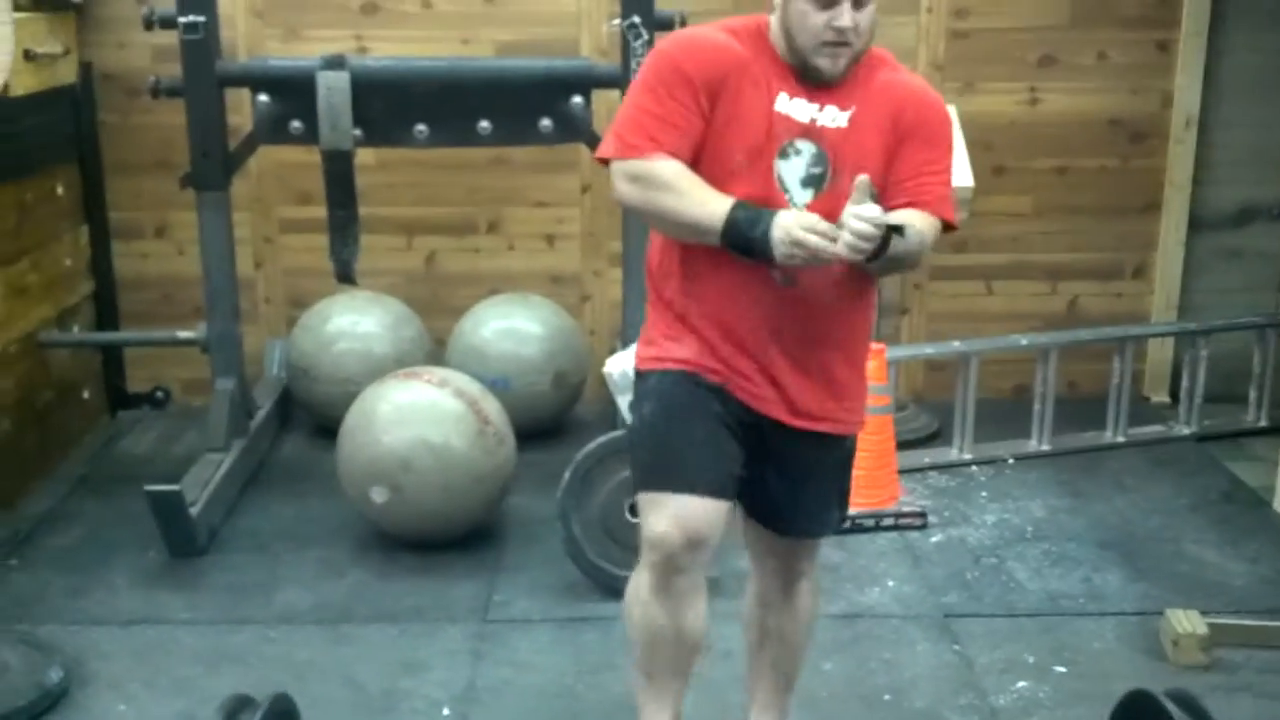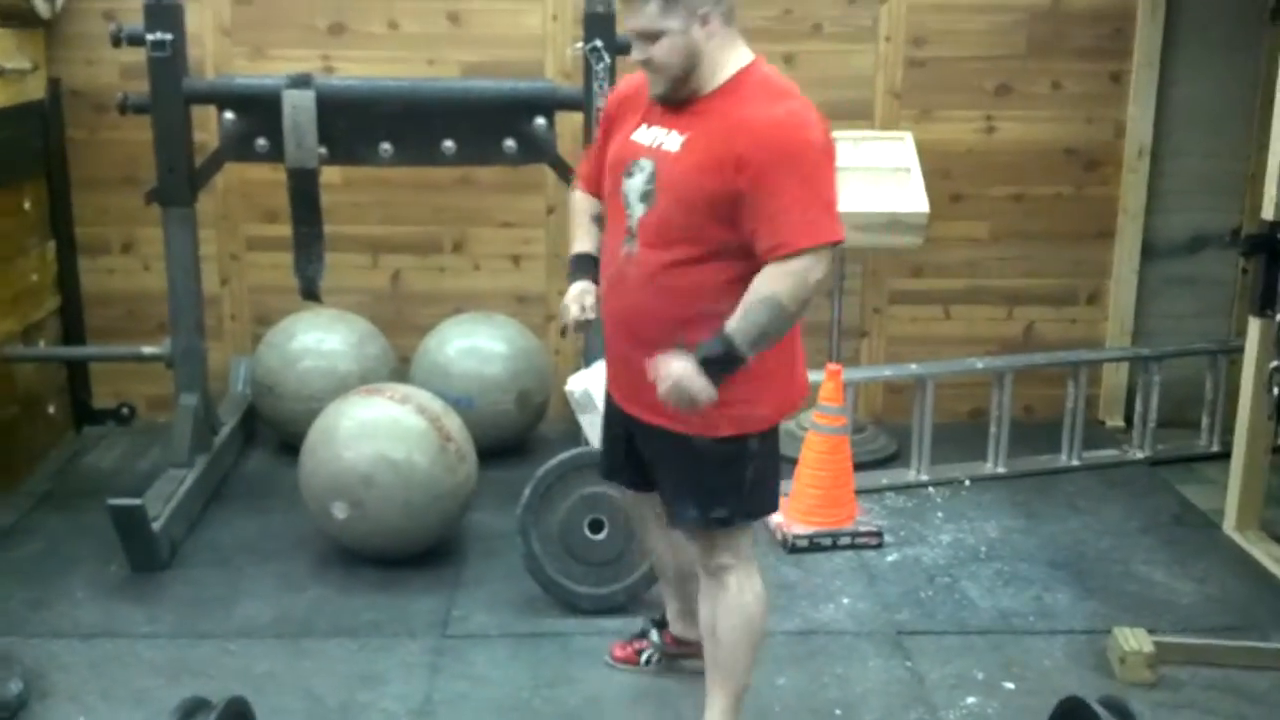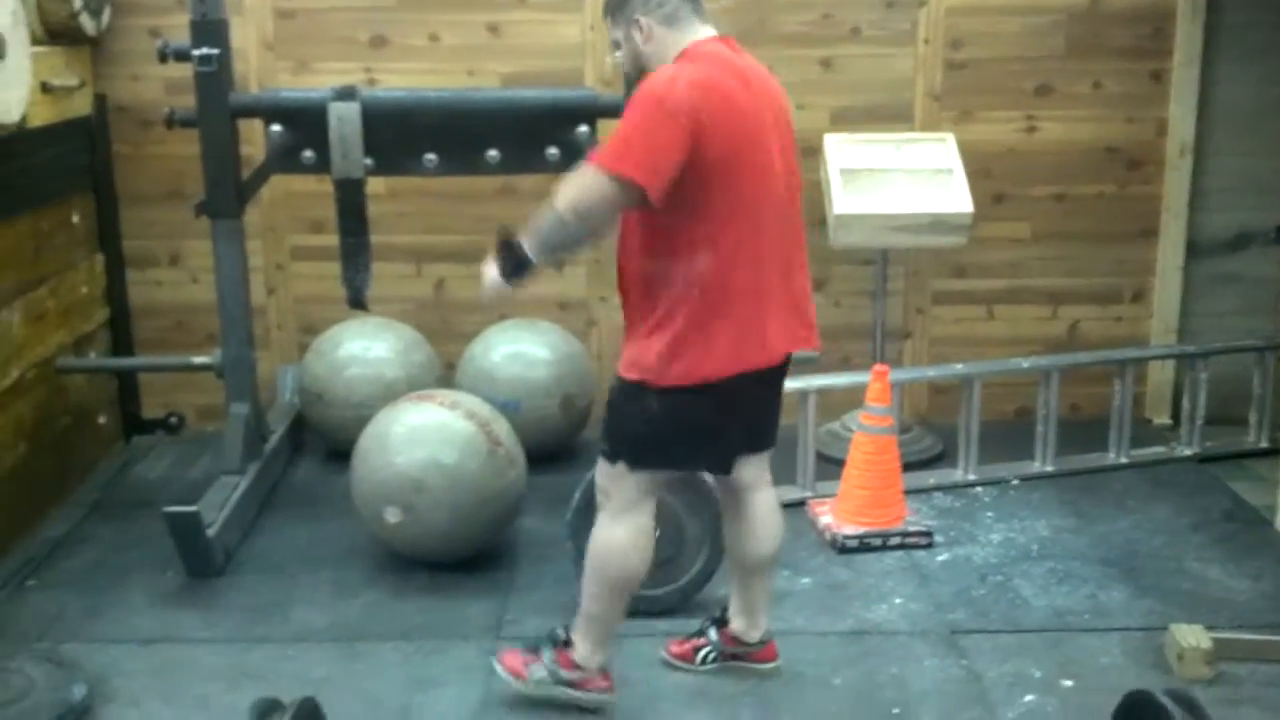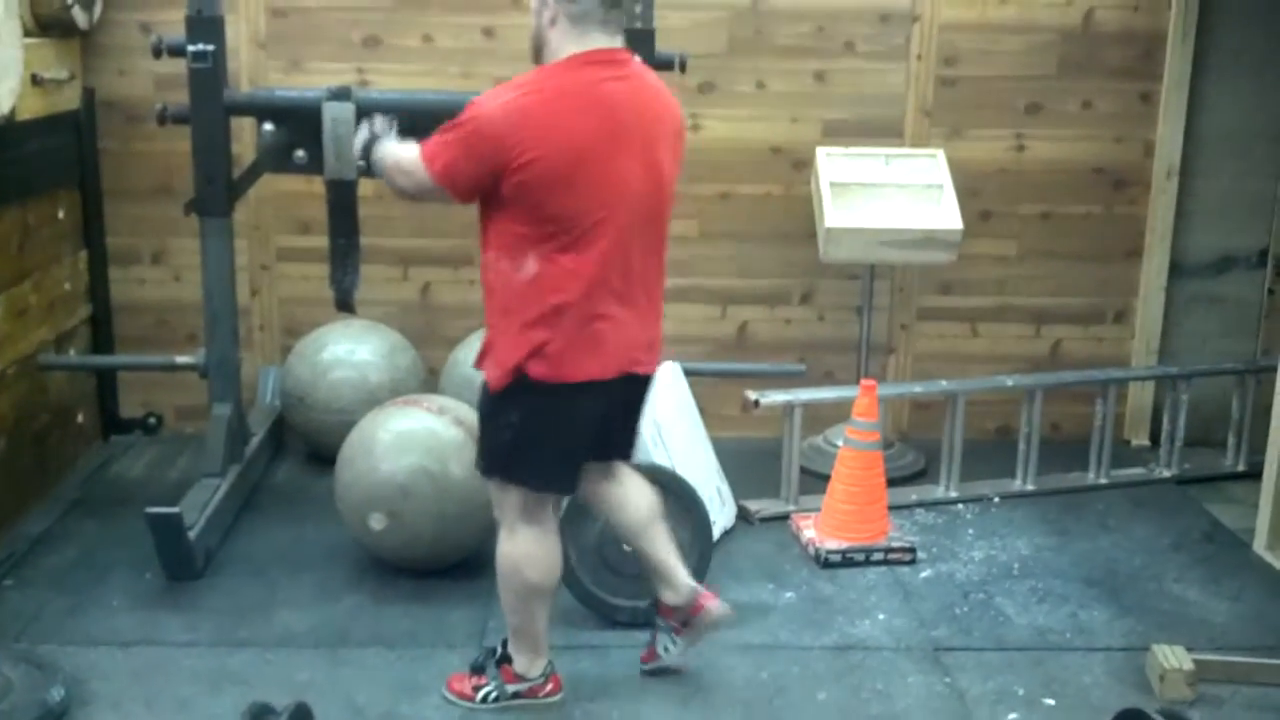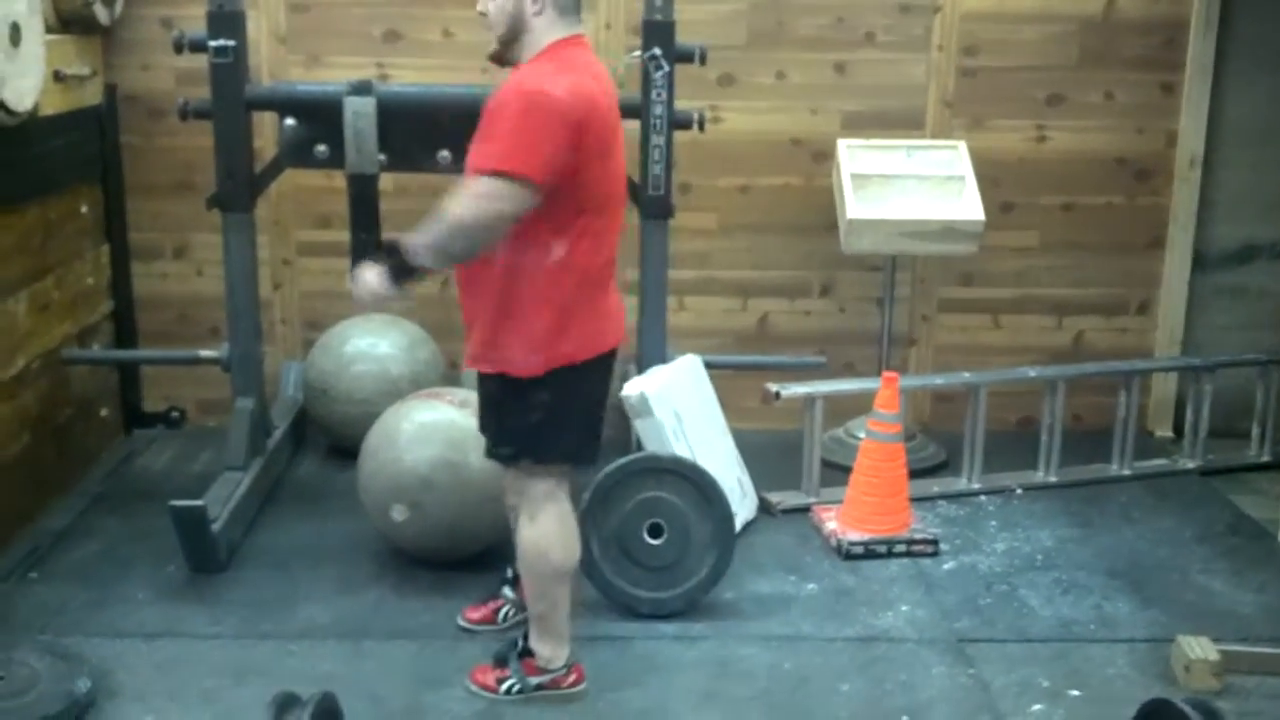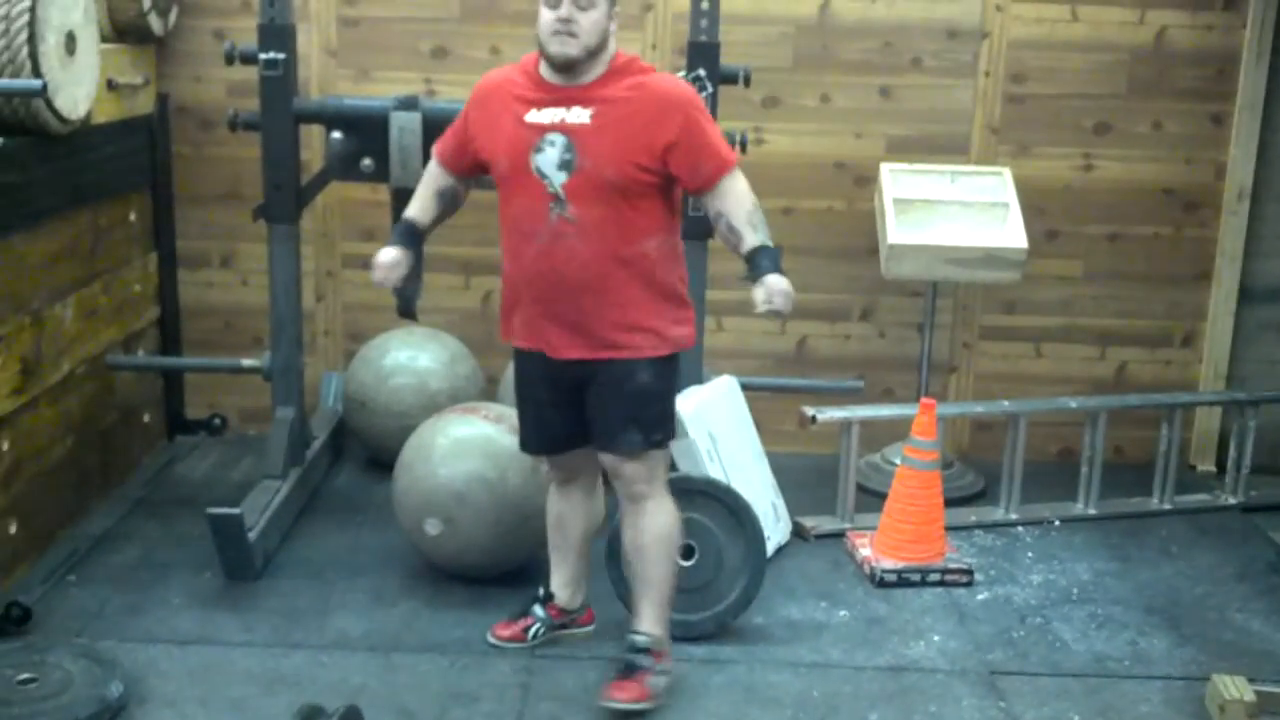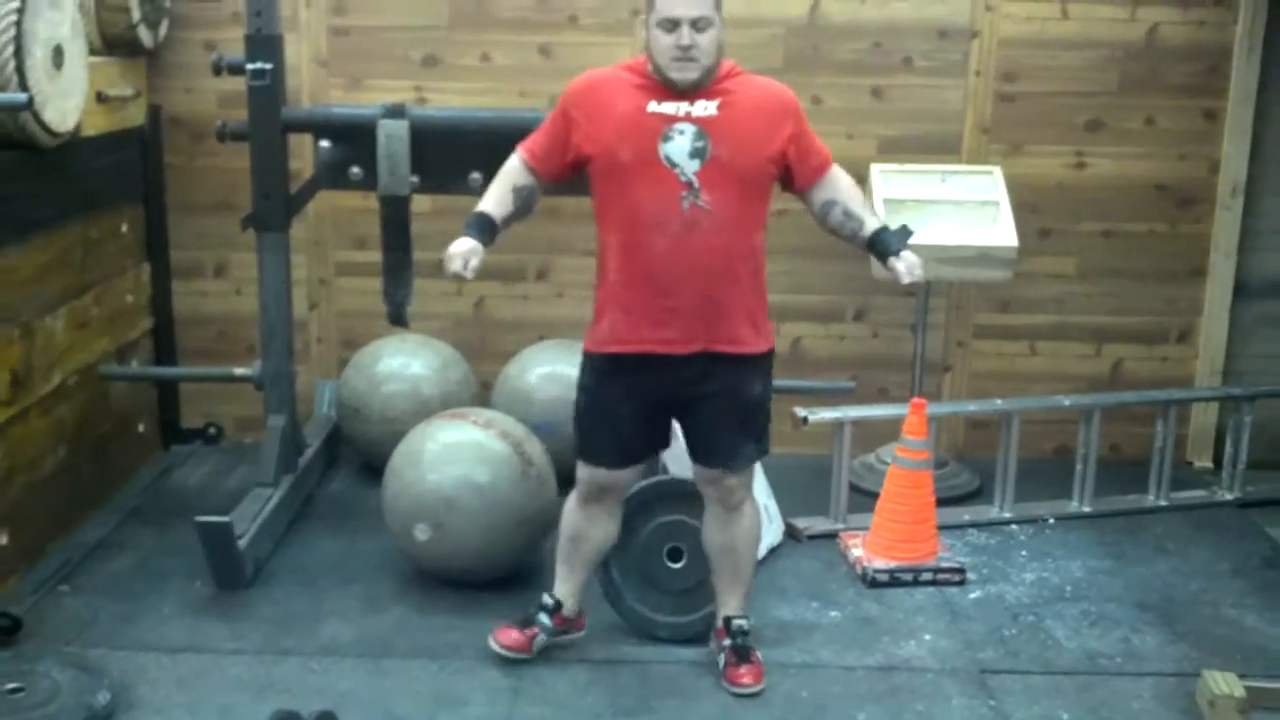
dt=0.5s
person 1, frame 1
left shoulder: (912, 104)
right shoulder: (697, 59)
left elbow: (922, 233)
right elbow: (636, 176)
left wrist: (882, 237)
right wrist: (759, 231)
left hip: (818, 386)
right hip: (694, 359)
left knee: (787, 560)
right knee: (676, 535)
person 1, frame 2
left shoulder: (779, 125)
right shoulder: (631, 100)
left elbow: (800, 265)
right elbow: (590, 193)
left wrist: (714, 361)
right wrist: (586, 271)
left hip: (721, 393)
right hip: (634, 373)
left knee: (722, 554)
right knee: (651, 501)
right ankle: (682, 629)
person 1, frame 3
left shoulder: (677, 92)
right shoulder: (749, 78)
left elbow: (596, 194)
left wrist: (517, 256)
left hip: (695, 342)
right hip: (764, 327)
left knee: (623, 490)
right knee: (747, 475)
left ankle: (581, 660)
right ankle: (747, 630)
person 1, frame 4
left shoulder: (516, 113)
right shoulder: (658, 101)
left elbow: (414, 178)
left wrist: (375, 141)
left hip: (548, 351)
right hip: (626, 340)
left knee: (523, 510)
right knee: (601, 471)
left ankle: (525, 670)
right ankle: (683, 594)
person 1, frame 5
left shoulder: (541, 93)
right shoulder: (572, 70)
left elbow: (485, 205)
left wrist: (398, 263)
left hip: (548, 334)
right hip: (561, 323)
left knee: (537, 488)
right knee: (521, 473)
left ankle: (549, 658)
right ankle: (531, 589)
person 1, frame 6
left shoulder: (662, 99)
right shoulder: (495, 94)
left elbow: (721, 182)
right elbow: (447, 170)
left wrist: (763, 260)
right wrist: (406, 236)
left hip: (634, 336)
right hip: (540, 336)
left knee: (639, 480)
right knee: (567, 471)
left ankle: (649, 643)
right ankle: (564, 601)
person 1, frame 7
left shoulder: (772, 104)
right shoulder: (593, 95)
left elbow: (825, 184)
right elbow: (528, 170)
left wrist: (885, 241)
right wrist: (478, 229)
left hip: (733, 346)
right hip: (624, 343)
left knee: (729, 489)
right knee: (599, 483)
left ankle: (731, 625)
right ankle: (559, 608)
